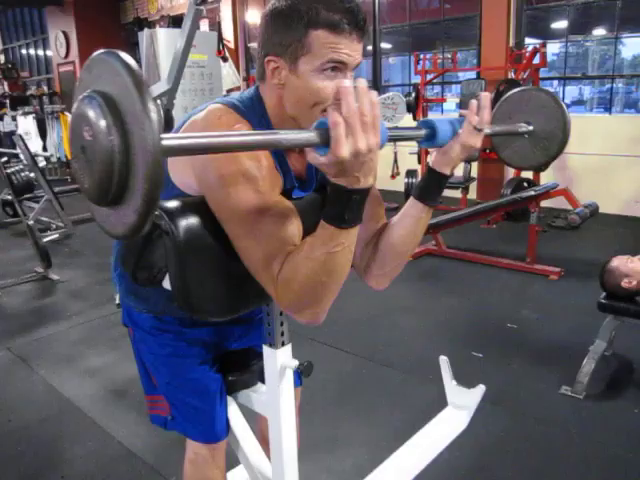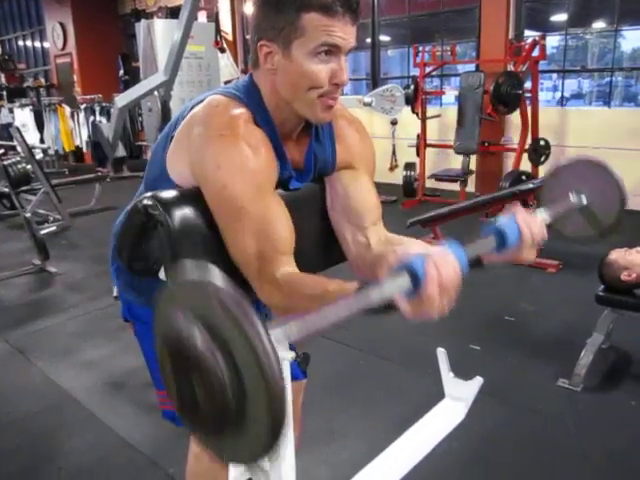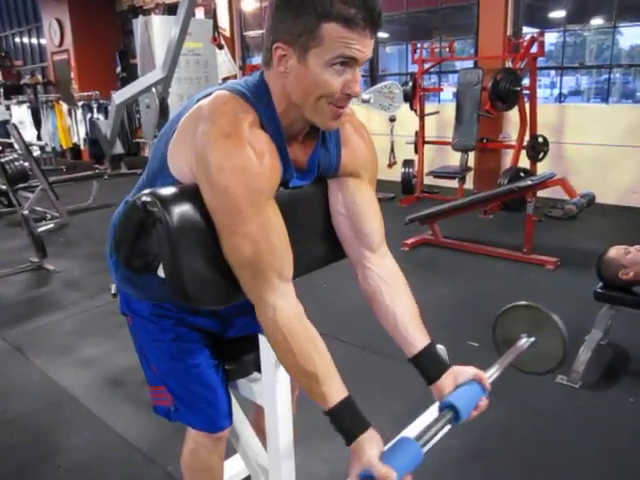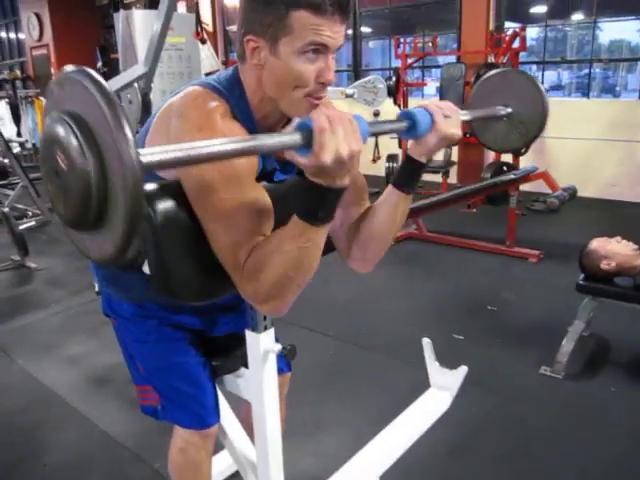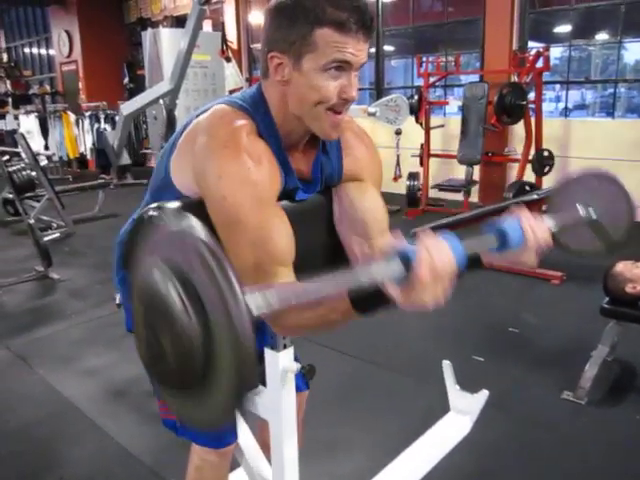
dt=1s
person 1, frame 1
left shoulder: (349, 137)
left elbow: (376, 271)
right elbow: (306, 305)
left wrist: (439, 174)
right wrist: (351, 189)
right hip: (167, 300)
right knee: (209, 435)
person 1, frame 2
left shoulder: (342, 133)
right shoulder: (229, 137)
left elbow: (368, 246)
right elbow: (278, 284)
left hip: (237, 280)
right hip: (165, 289)
left knee: (285, 385)
person 1, frame 3
left shoulder: (348, 138)
right shoulder: (234, 139)
left elbow: (373, 259)
right elbow: (274, 299)
left wrist: (437, 371)
right wrist: (355, 432)
left hip: (238, 275)
right hip: (162, 284)
right knee: (210, 423)
person 1, frame 4
left shoulder: (323, 123)
right shoulder: (206, 125)
left elbow: (360, 255)
right elbow: (269, 295)
left wrist: (416, 162)
right wrist: (325, 188)
left hip: (225, 276)
right hip: (146, 288)
left knee: (270, 378)
right knee: (198, 422)
person 1, frame 5
left shoulder: (349, 144)
right shoulder: (234, 147)
left elbow: (374, 258)
right wrist: (385, 292)
left knee: (288, 394)
right knee: (218, 441)
